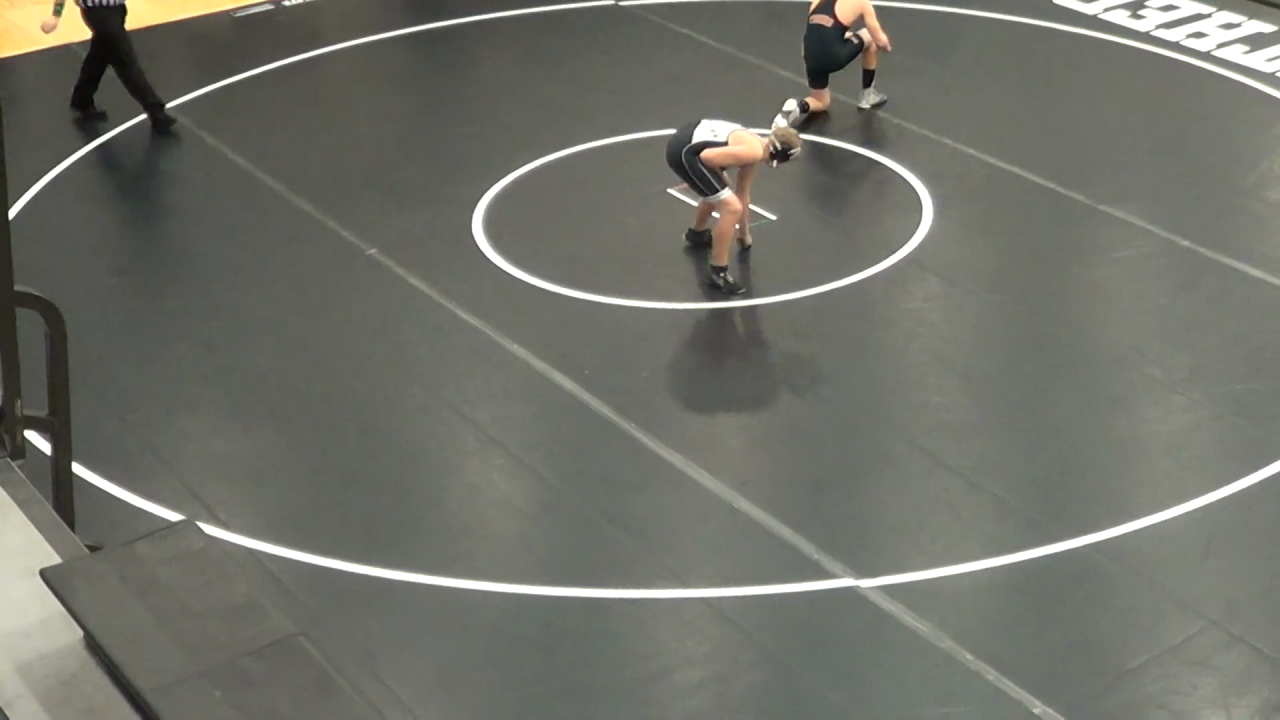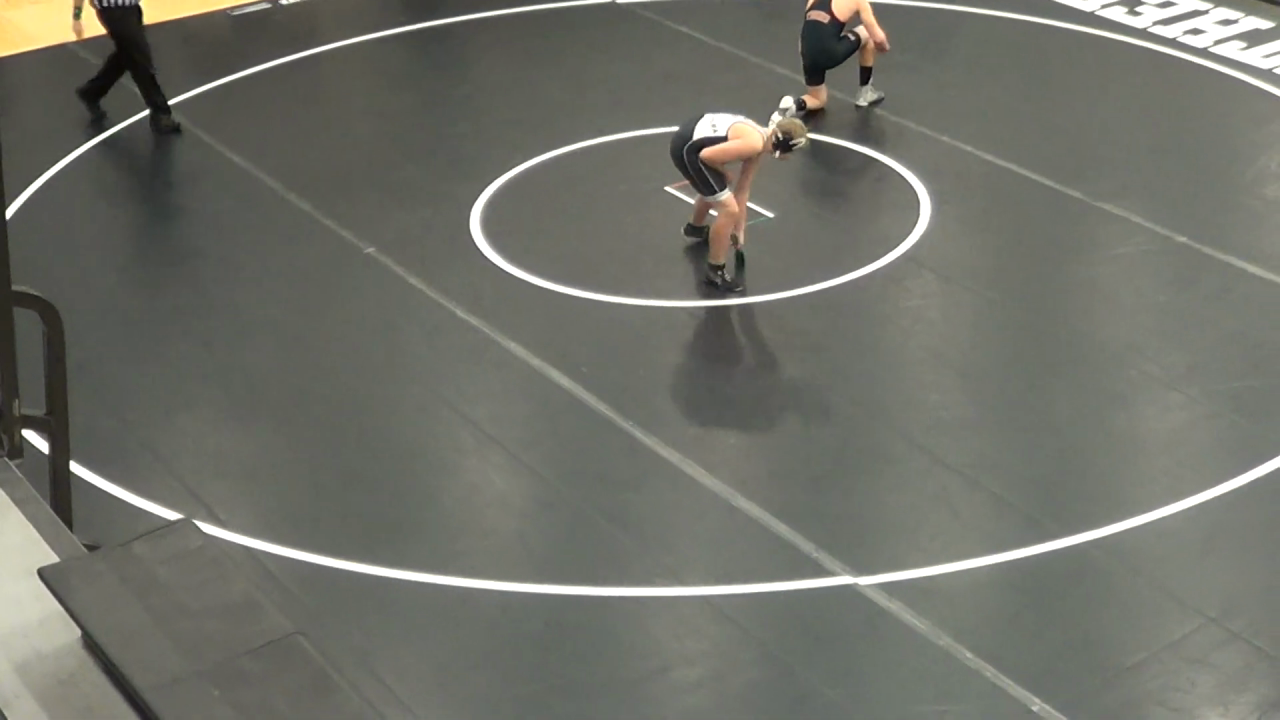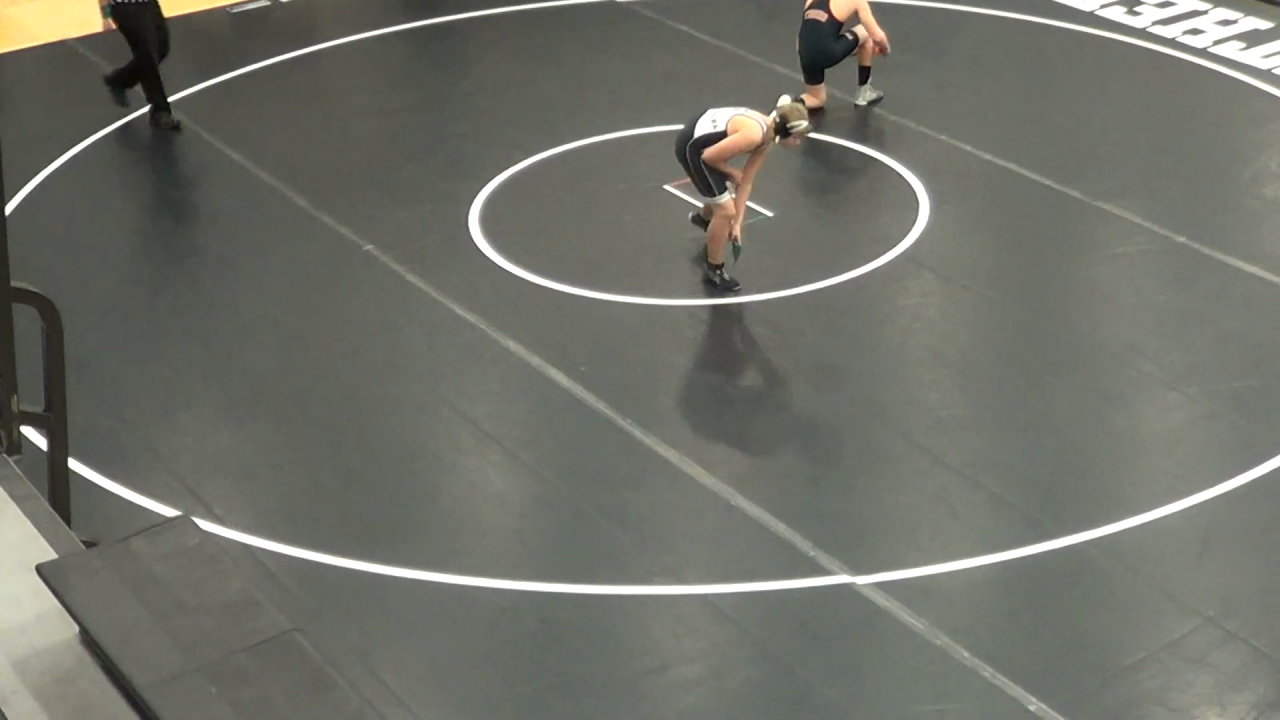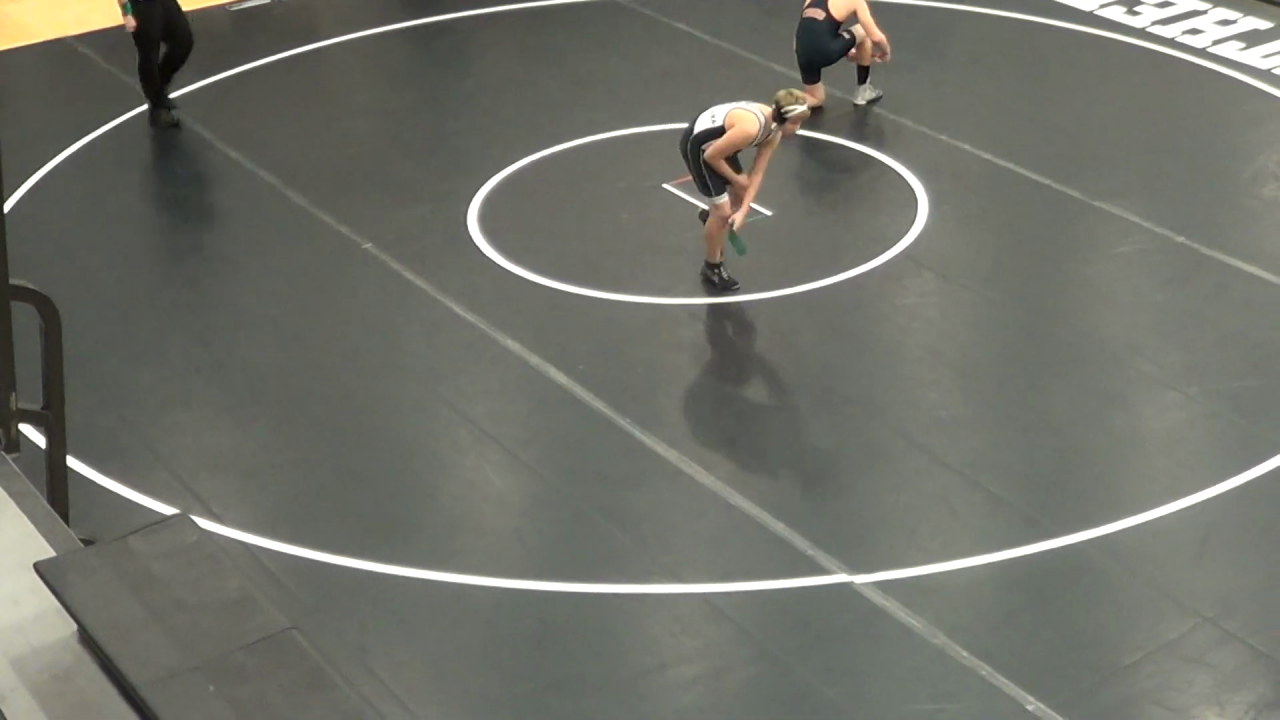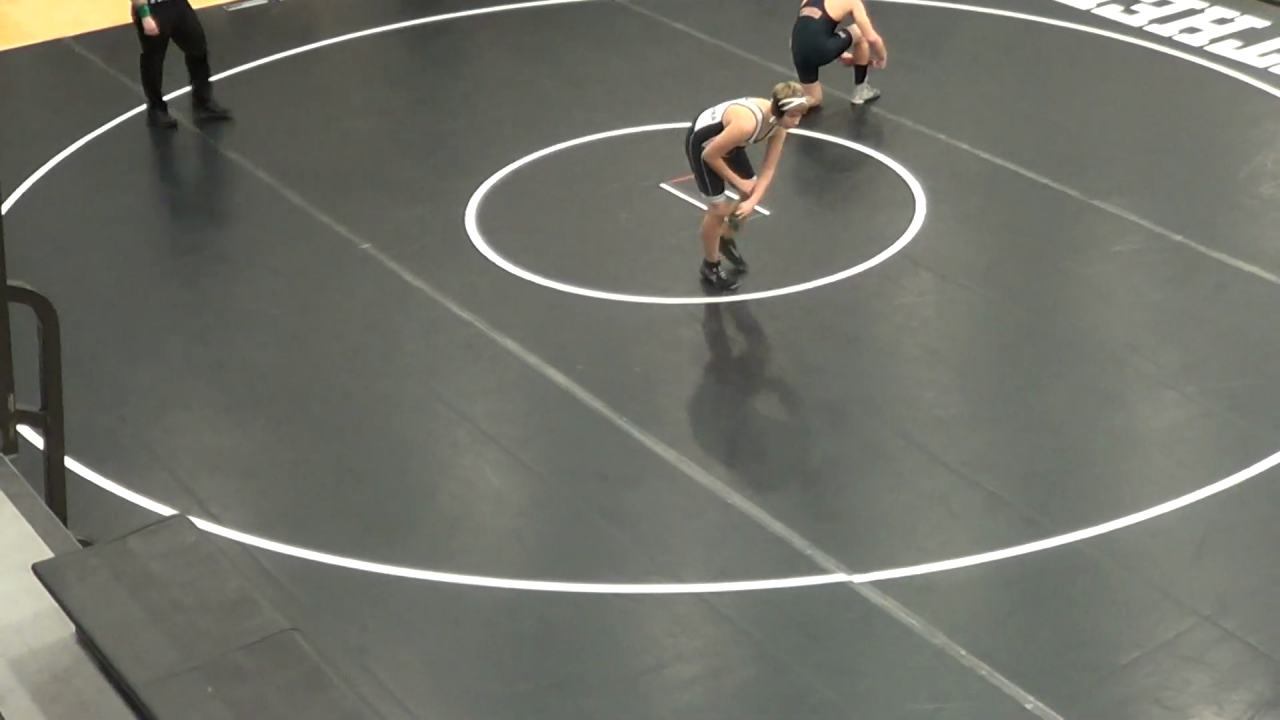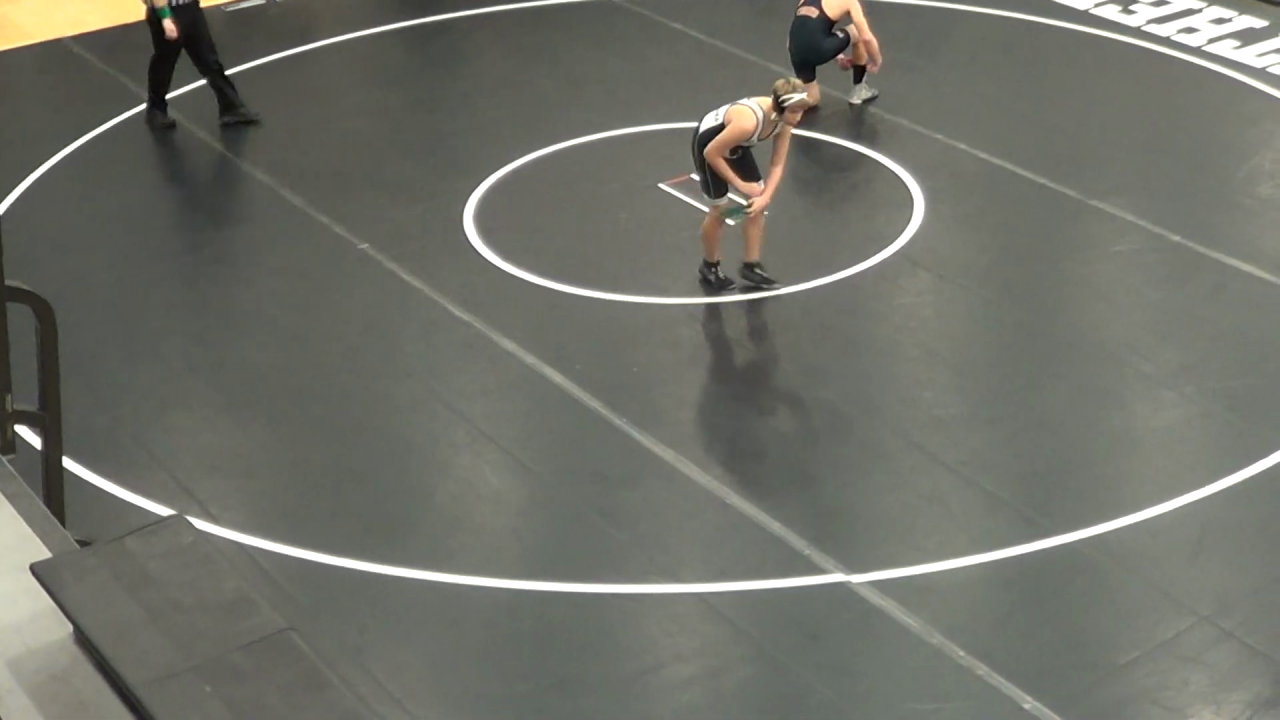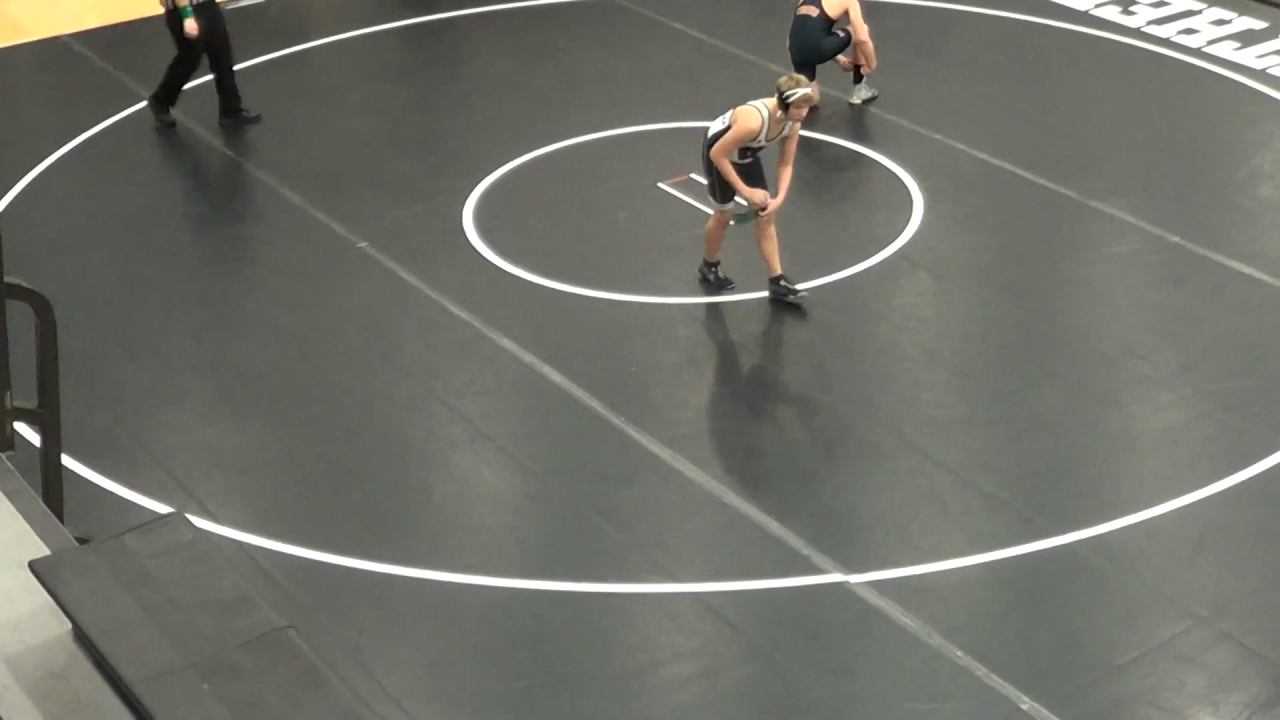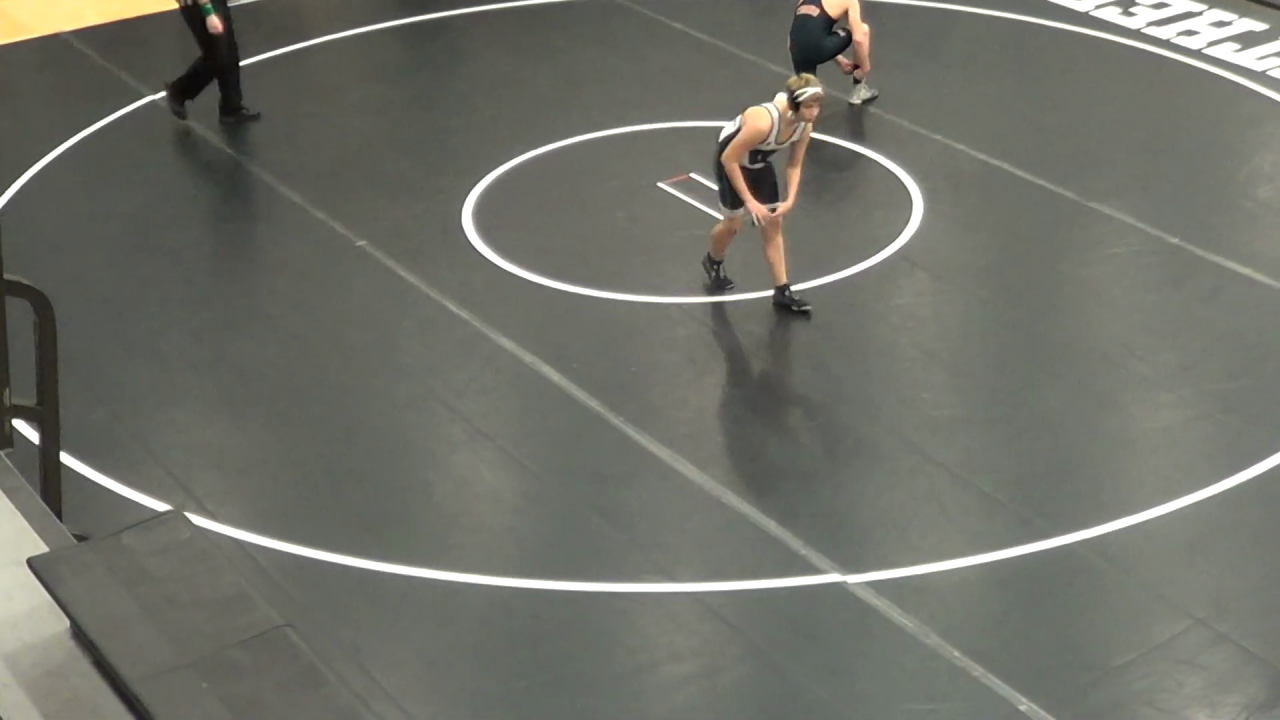
dt=0.1s
person 1, frame 1
left shoulder: (754, 147)
right shoulder: (754, 152)
left elbow: (742, 194)
right elbow: (706, 156)
left wrist: (744, 232)
right wrist: (719, 175)
right hip: (685, 152)
left knee: (719, 189)
right knee: (732, 208)
left ankle: (697, 233)
right ankle: (718, 272)
person 1, frame 2
left shoulder: (762, 143)
right shoulder: (755, 144)
left elbow: (743, 189)
right elbow: (706, 155)
left wrist: (740, 230)
right wrist: (726, 173)
right hip: (689, 149)
left knee: (716, 187)
right knee: (728, 210)
left ankle: (695, 226)
right ankle: (715, 270)
person 1, frame 3
left shoulder: (766, 135)
right shoulder: (753, 135)
left elbow: (746, 181)
right elbow: (709, 156)
left wrist: (737, 224)
right wrist: (732, 172)
left hip: (702, 133)
right hip: (693, 147)
left knee: (724, 185)
right knee: (726, 211)
left ankle: (703, 218)
right ankle: (714, 268)
person 1, frame 4
left shoulder: (774, 128)
right shoulder: (750, 127)
left elbow: (756, 174)
right elbow: (711, 156)
left wrist: (742, 211)
right wrist: (736, 178)
left hip: (720, 143)
right hip: (698, 146)
left knee: (743, 194)
right knee: (722, 211)
left ankle: (709, 214)
right ankle: (712, 267)
person 1, frame 5
left shoulder: (777, 124)
right shoulder: (746, 124)
left elbow: (769, 168)
right elbow: (709, 155)
left wrist: (753, 201)
right wrist: (736, 181)
left hip: (723, 142)
right hip: (702, 144)
left knee: (750, 195)
right knee: (720, 210)
left ankle: (727, 240)
right ankle: (711, 266)
person 1, frame 6
left shoulder: (784, 122)
right shoulder: (748, 122)
left elbow: (777, 165)
right elbow: (711, 154)
left wrist: (766, 196)
right wrist: (740, 185)
left hip: (737, 149)
right hip: (709, 148)
left knee: (757, 207)
right knee: (718, 212)
left ankle: (751, 266)
right ankle: (710, 268)
person 1, frame 7
left shoulder: (792, 122)
right shoulder: (753, 122)
left elbow: (786, 165)
right elbow: (717, 155)
left wrist: (780, 198)
right wrist: (743, 190)
left hip: (746, 155)
right hip: (719, 153)
left knee: (766, 217)
right knee: (723, 216)
left ankle: (777, 282)
right ankle: (709, 267)
person 1, frame 8
left shoulder: (804, 126)
right shoulder: (763, 123)
left elbow: (794, 167)
right elbow: (728, 159)
left wrist: (790, 200)
right wrist: (749, 200)
left hip: (761, 162)
right hip: (733, 160)
left knee: (773, 225)
right knee: (733, 223)
left ankle: (782, 290)
right ankle: (713, 261)
